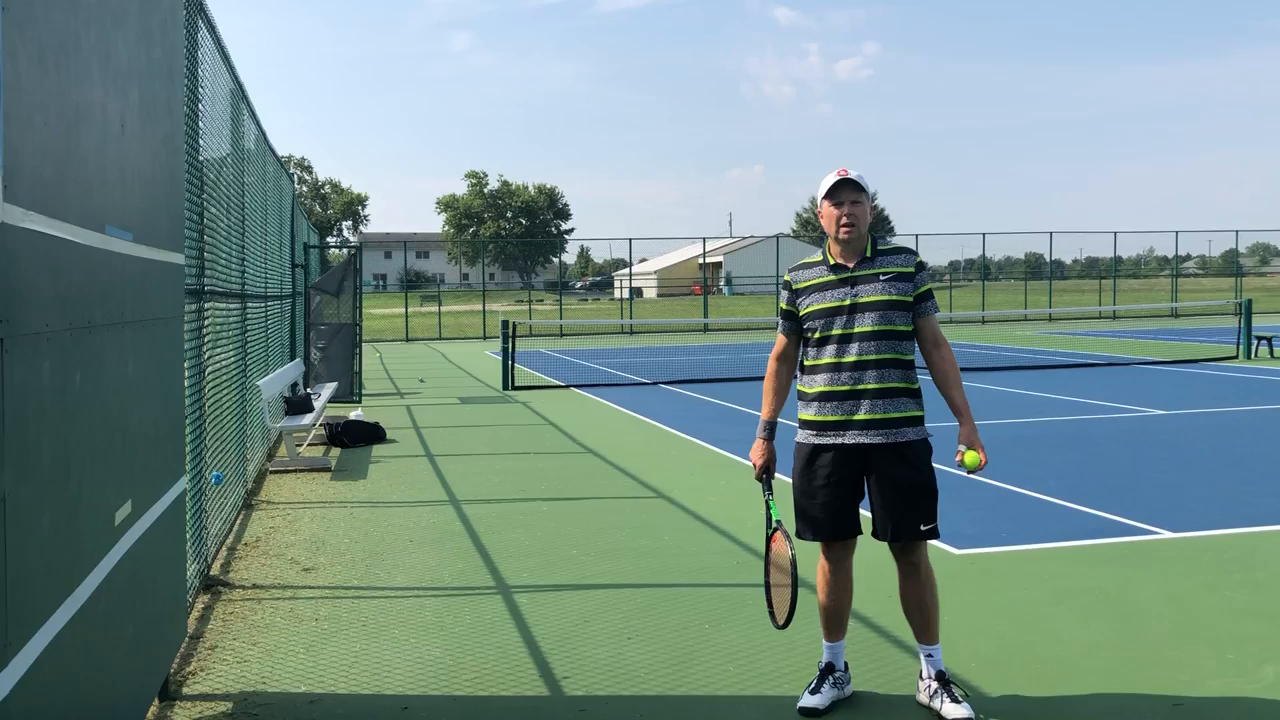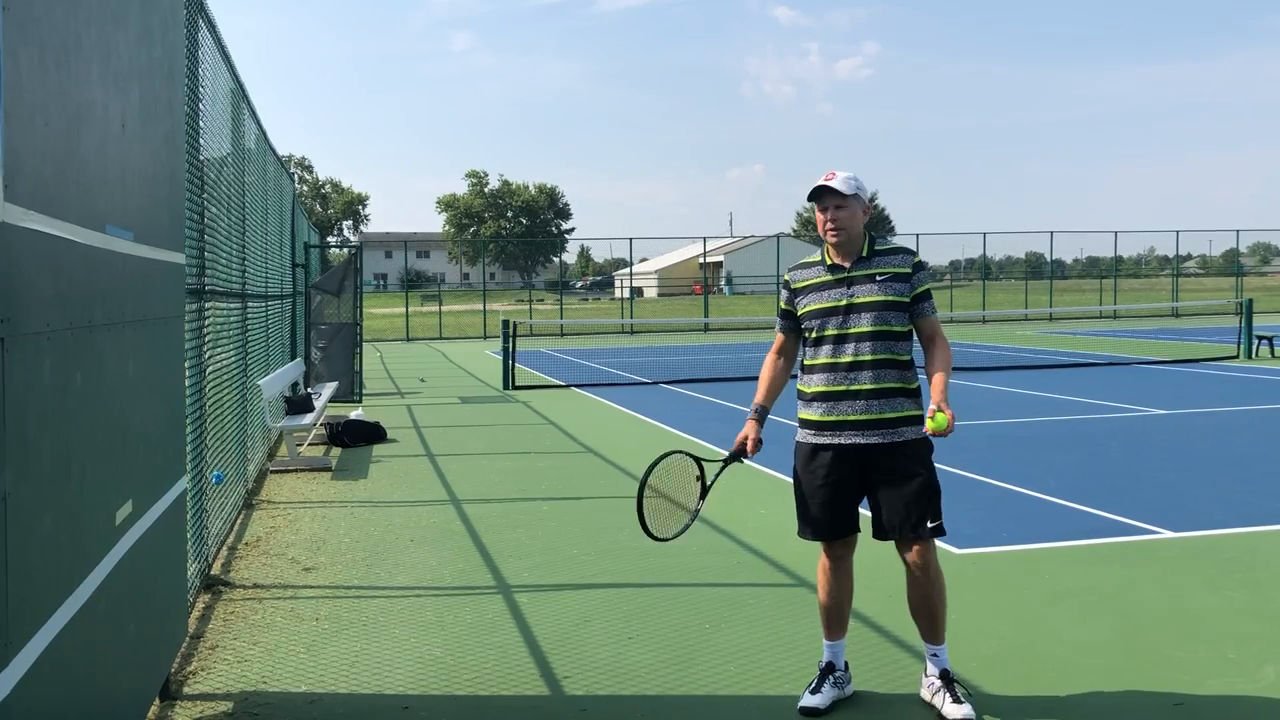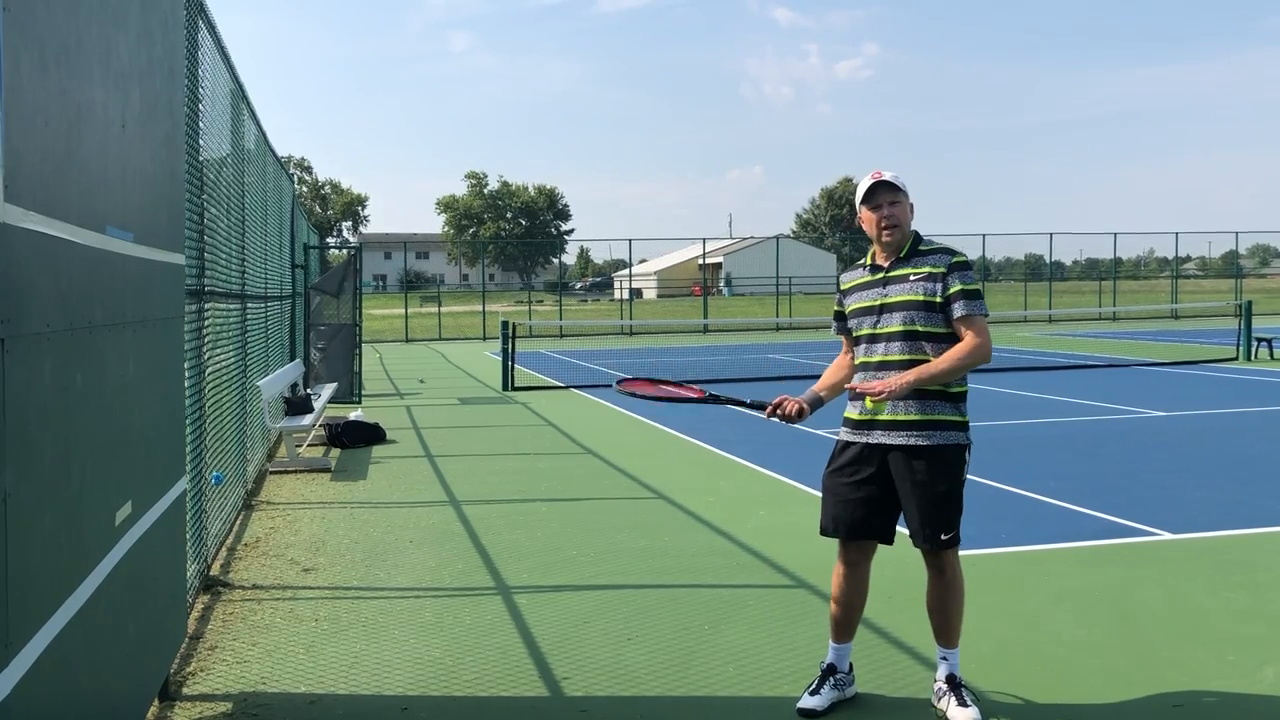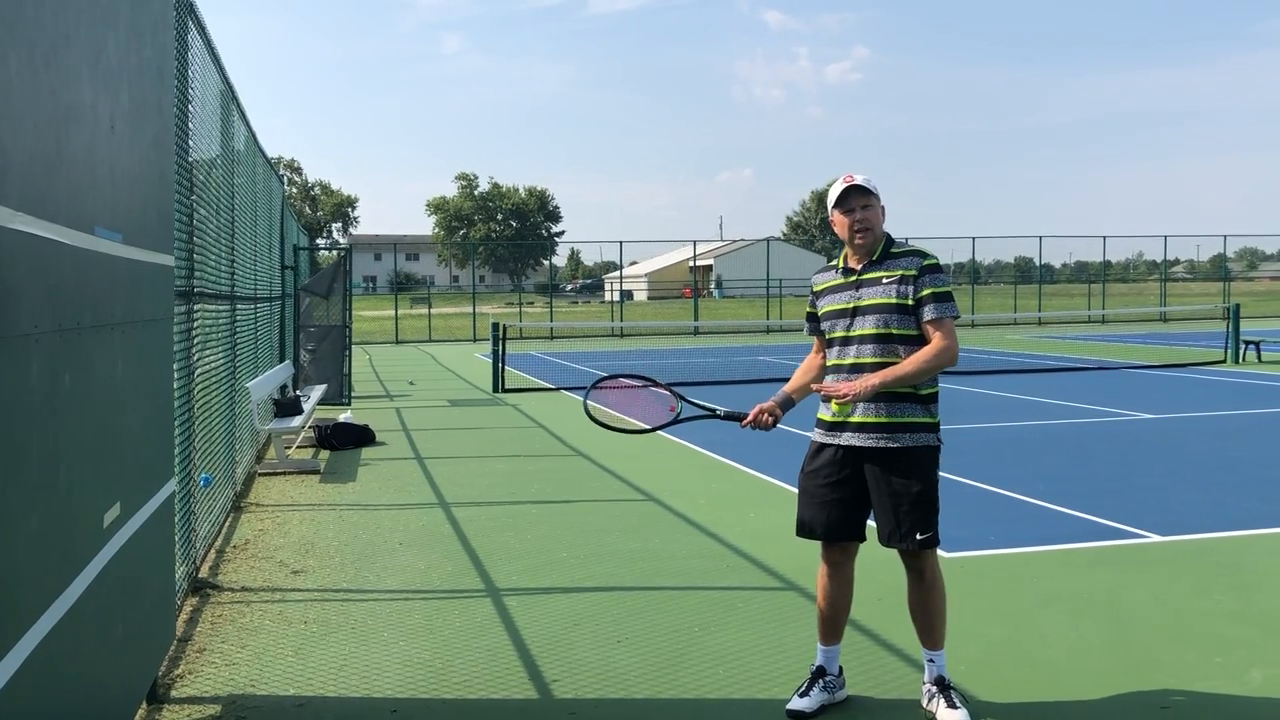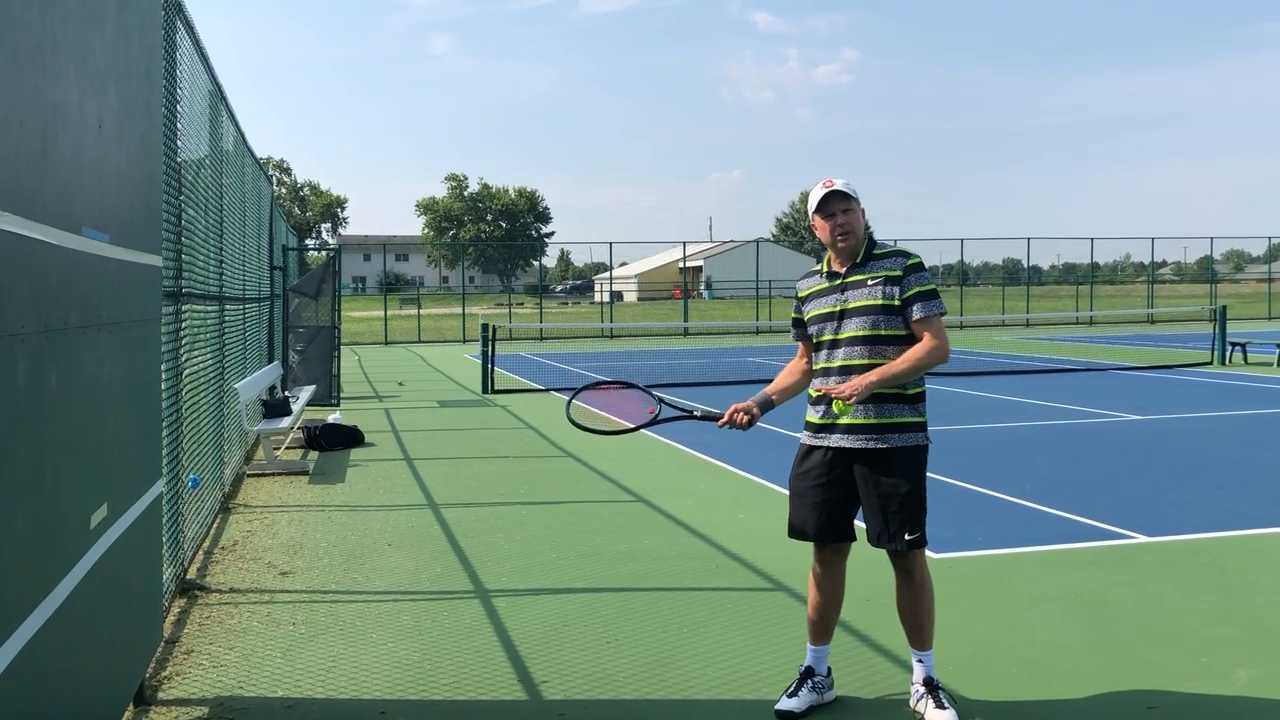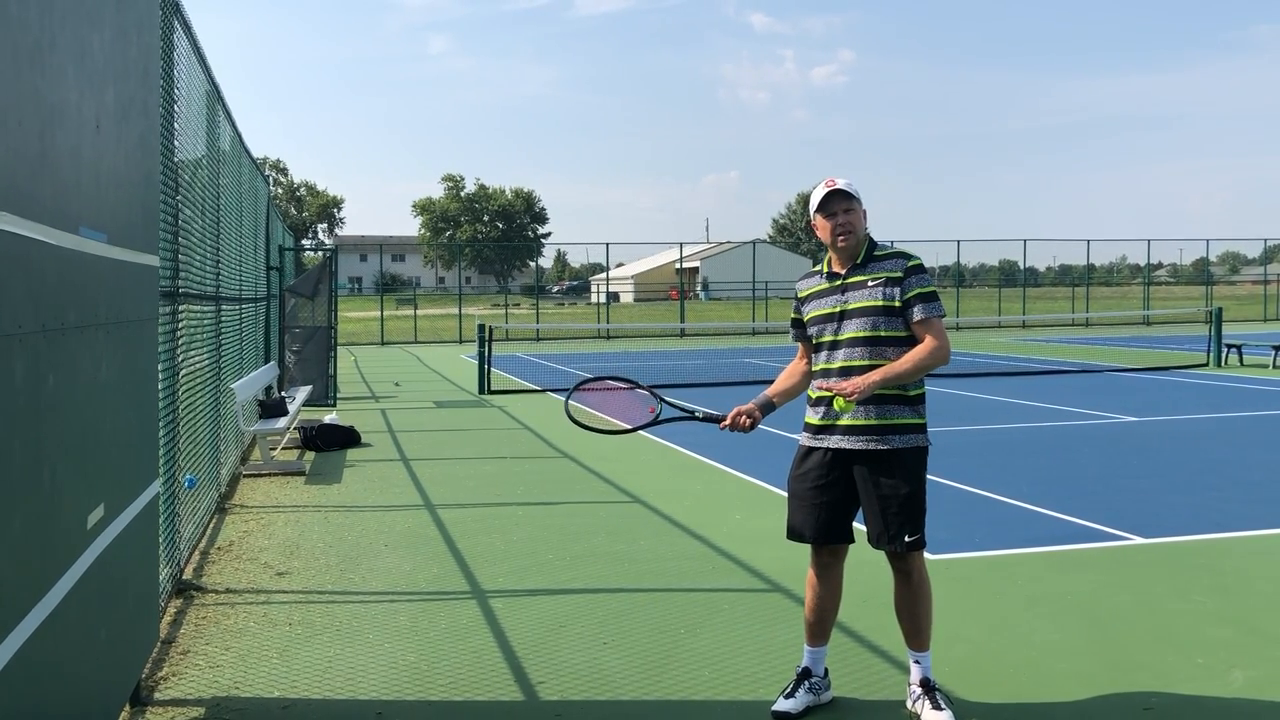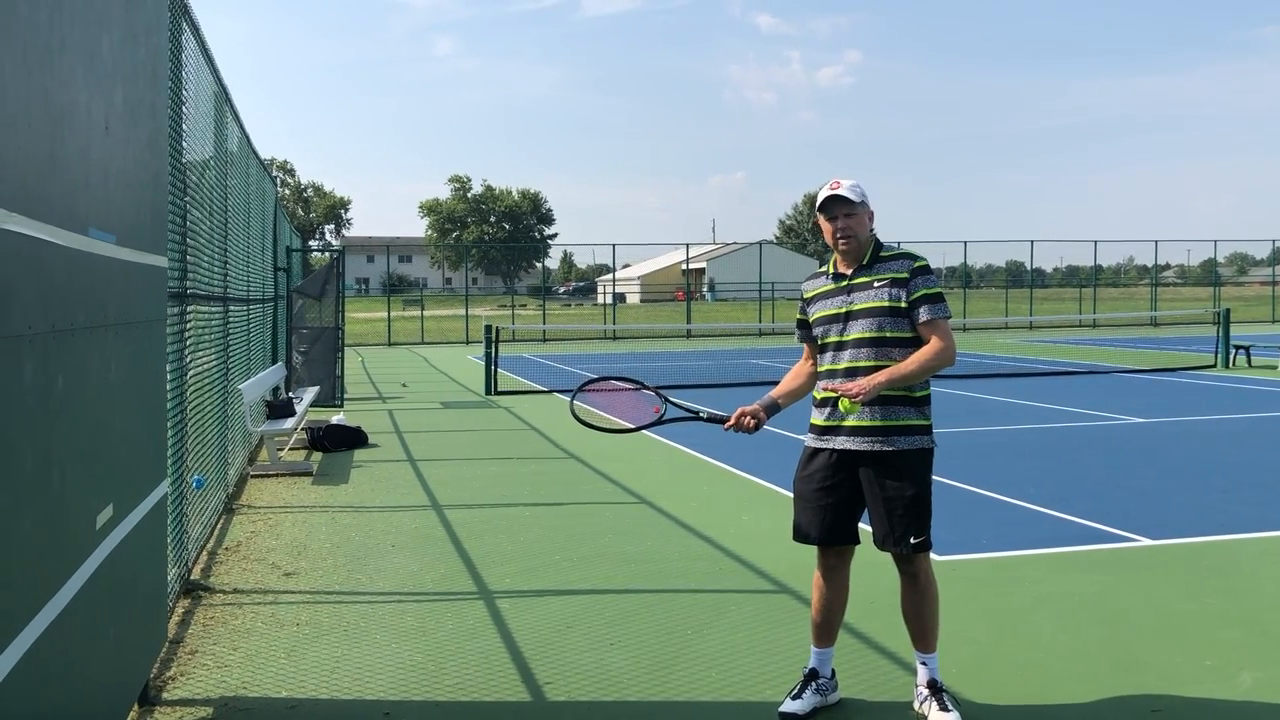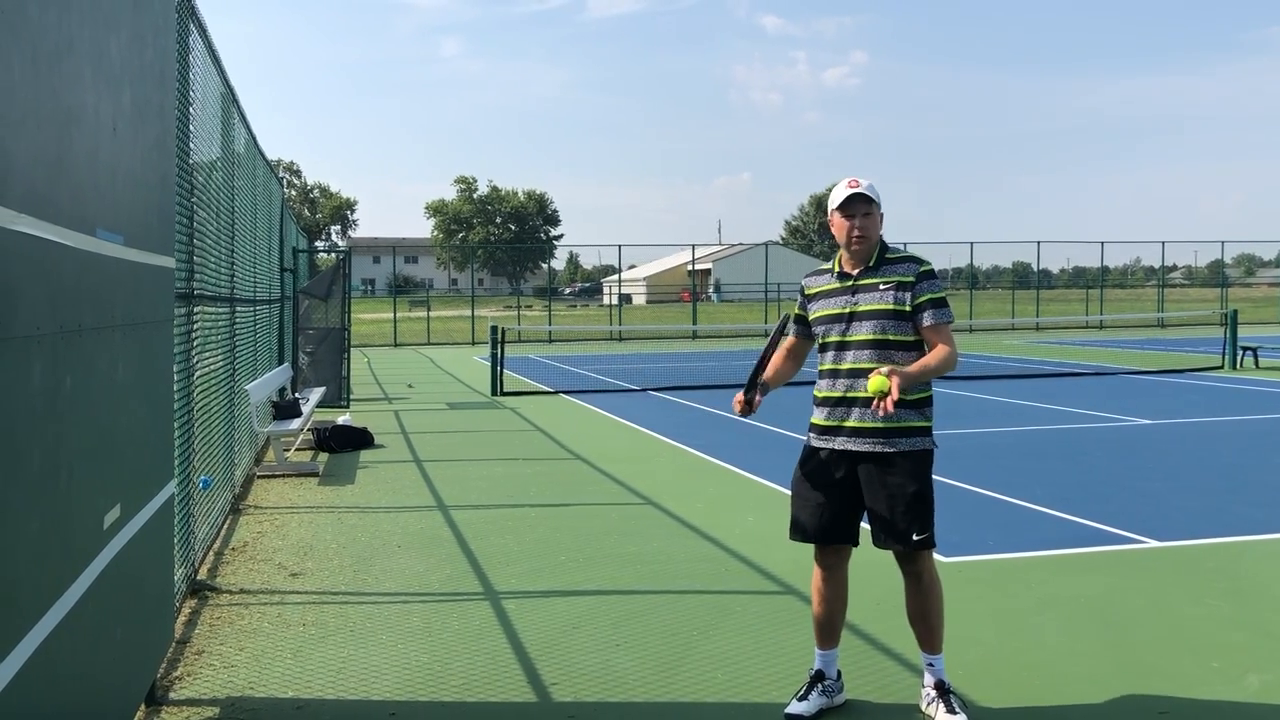
dt=0.7s
person 1, frame 1
left shoulder: (907, 265)
right shoulder: (799, 278)
left elbow: (935, 347)
right elbow: (782, 360)
left wrist: (965, 421)
right wrist: (764, 434)
left hip: (899, 437)
right hip: (823, 441)
left knee: (911, 552)
right knee: (834, 551)
left ankle: (932, 674)
right ankle: (833, 669)
person 1, frame 2
left shoulder: (904, 264)
right shoulder: (798, 277)
left elbow: (934, 338)
right elbow: (781, 353)
left wrist: (938, 393)
right wrist: (756, 416)
left hip: (899, 436)
right hip: (824, 439)
left knee: (919, 552)
right knee: (834, 549)
left ankle: (937, 672)
right ankle: (833, 668)
person 1, frame 3
left shoulder: (948, 264)
right shoulder: (851, 280)
left elbow: (978, 346)
left wrist: (906, 381)
right wrist: (810, 399)
left hip: (933, 439)
right hip: (861, 438)
left knee: (940, 554)
right knee: (852, 550)
right ankle: (837, 669)
person 1, frame 4
left shoulder: (920, 267)
right shoulder: (822, 281)
left elbow: (945, 349)
left wrist: (872, 382)
right wrist: (781, 401)
left hip: (905, 440)
right hip: (835, 440)
left knee: (919, 556)
right knee: (835, 552)
right ankle: (827, 672)
person 1, frame 5
left shoulder: (903, 267)
right shoulder: (807, 285)
left elbow: (936, 346)
left wrist: (867, 382)
right wrist: (759, 402)
left hip: (894, 441)
right hip: (824, 442)
left knee: (908, 555)
right knee: (827, 552)
right ankle: (816, 673)
person 1, frame 6
left shoulder: (904, 269)
right shoulder: (807, 286)
left elbow: (937, 348)
left wrist: (870, 381)
right wrist: (760, 404)
left hip: (893, 442)
right hip: (822, 443)
left knee: (906, 557)
right knee: (824, 554)
right ankle: (813, 674)
person 1, frame 7
left shoulder: (910, 270)
right shoulder: (814, 287)
left elbow: (943, 349)
left wrist: (875, 383)
right wrist: (765, 406)
left hip: (899, 443)
right hip: (828, 445)
left knee: (912, 559)
right knee: (831, 555)
right ankle: (820, 674)
person 1, frame 8
left shoulder: (915, 273)
right shoulder: (814, 283)
left elbow: (946, 353)
right elbow: (793, 349)
left wrist: (905, 376)
right wrist: (759, 387)
left hip: (899, 445)
right hip: (828, 444)
left knee: (915, 558)
right knee: (828, 555)
right ankle: (825, 677)
